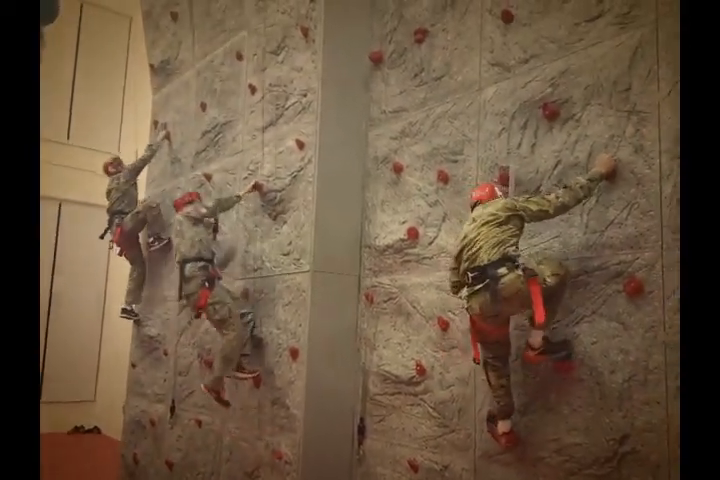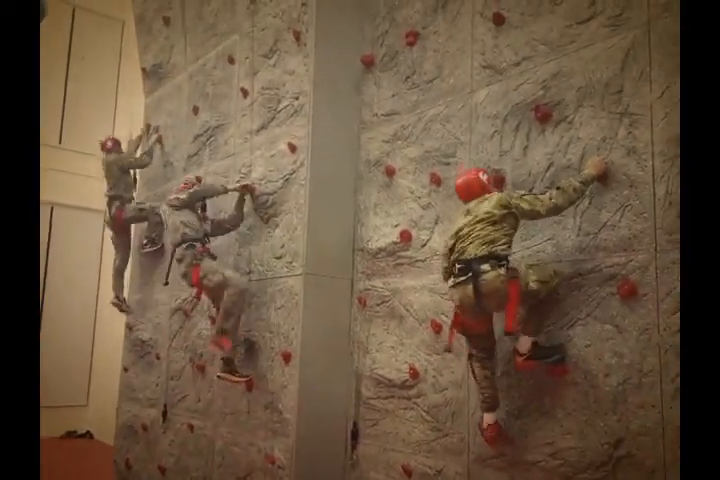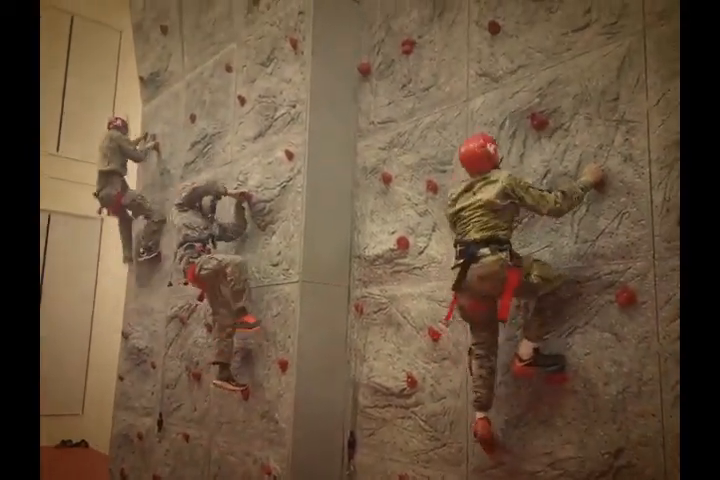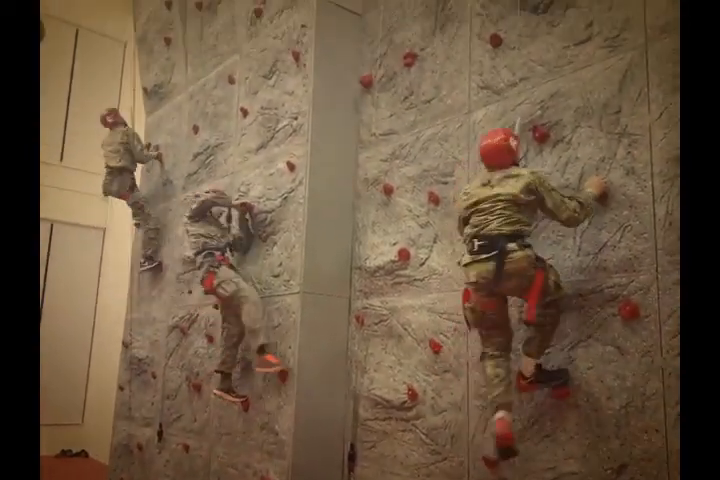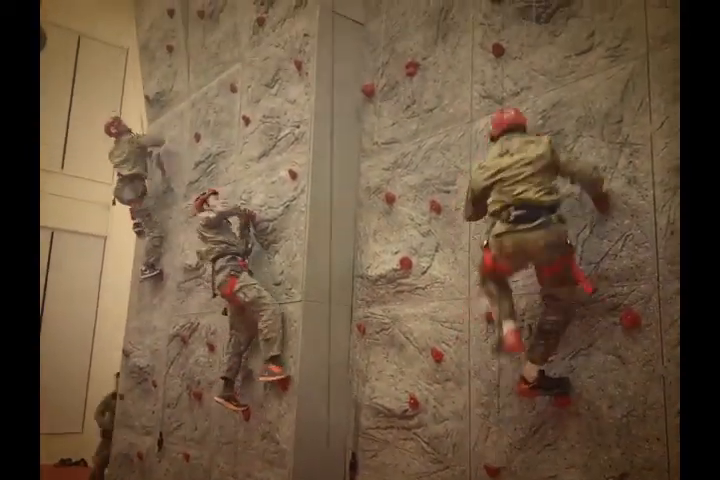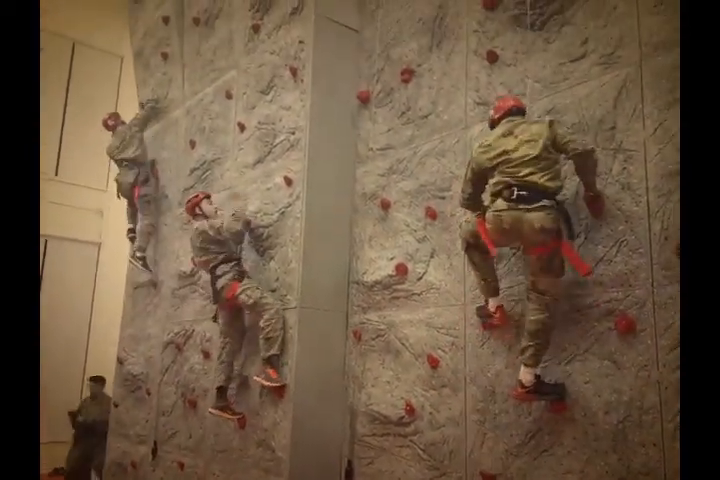
dt=0.3s
person 1, frame 1
left shoulder: (466, 232)
right shoulder: (506, 206)
left elbow: (455, 284)
right elbow: (560, 201)
right wrist: (598, 173)
left hip: (480, 301)
right hip: (509, 285)
left knee: (495, 360)
right knee: (556, 272)
left ankle: (504, 428)
right ankle: (537, 343)
person 1, frame 2
left shoulder: (460, 224)
right shoulder: (502, 200)
left elbow: (446, 270)
right elbow: (553, 202)
right wrist: (589, 175)
left hip: (462, 292)
right hip: (493, 281)
left knee: (481, 353)
right knee: (548, 280)
left ankle: (490, 421)
right ankle: (525, 349)
person 1, frame 3
left shoulder: (456, 196)
right shoulder: (506, 182)
right elbow: (553, 206)
right wrist: (585, 182)
left hip: (466, 274)
right hip: (493, 264)
left knee: (482, 347)
right knee: (549, 282)
left ankle: (481, 420)
right ankle: (526, 356)
person 1, frame 4
left shoulder: (469, 192)
right shoulder: (528, 179)
left elbow: (463, 229)
right elbow: (569, 214)
right wrist: (591, 193)
left hip: (477, 270)
right hip: (513, 261)
left knee: (494, 348)
right knee: (551, 299)
left ankle: (501, 417)
right ankle: (528, 371)
person 1, frame 5
left shoulder: (484, 165)
right shoulder: (543, 145)
left elbow: (471, 212)
right elbow: (584, 175)
right wrist: (599, 193)
left hip: (507, 238)
right hip: (547, 232)
left knee: (491, 276)
right knee: (557, 304)
left ankle: (510, 330)
right ankle: (531, 376)
person 1, frame 6
left shoulder: (485, 147)
right shoulder: (545, 128)
left elbow: (468, 198)
right elbow: (582, 153)
left wrist: (487, 209)
right wrist: (590, 189)
left hip: (503, 216)
right hip: (543, 217)
left knee: (471, 237)
right knee: (540, 299)
left ankle: (494, 306)
right ankle: (528, 380)
person 2, frame 1
left shoulder: (200, 230)
right shoulder: (183, 216)
left elbow: (212, 261)
right elbow: (215, 207)
right wrist: (242, 194)
left hip: (203, 280)
right hip: (200, 280)
left knee: (236, 325)
right knee: (234, 328)
left ankle: (236, 364)
right ankle: (216, 381)
person 2, frame 2
left shoulder: (202, 220)
right shoulder: (173, 203)
left elbow: (231, 223)
right elbow: (201, 191)
left wrist: (241, 198)
right wrist: (229, 188)
left hip: (202, 260)
right hip: (193, 260)
left knee: (228, 309)
right knee: (238, 284)
left ankle: (227, 365)
right ankle: (221, 335)
person 2, frame 3
left shoulder: (211, 223)
right shoulder: (182, 207)
left elbow: (236, 232)
right elbow: (199, 187)
left wrist: (239, 205)
right wrist: (228, 192)
left hip: (205, 262)
right hip: (194, 259)
left knee: (225, 317)
right knee: (236, 262)
left ankle: (223, 373)
right ankle: (242, 312)
person 2, frame 4
left shoulder: (223, 230)
right shoulder: (195, 217)
left elbow: (243, 246)
right elbow: (207, 199)
left wrist: (242, 217)
right wrist: (233, 202)
left hip: (222, 270)
right hip: (213, 268)
left knee: (234, 327)
right knee: (250, 298)
left ankle: (224, 383)
right ankle: (262, 353)
person 2, frame 5
left shoulder: (222, 228)
right shoulder: (206, 219)
left elbow: (245, 250)
right elbow: (226, 210)
left wrist: (246, 225)
right wrist: (241, 211)
left hip: (230, 278)
right hip: (232, 273)
left knee: (240, 334)
right knee: (269, 307)
left ankle: (227, 390)
right ankle: (272, 364)
person 2, frame 6
left shoulder: (202, 235)
right shoulder: (203, 227)
left elbow: (231, 251)
right elbow: (233, 229)
left wrist: (240, 227)
right wrist: (238, 221)
left hip: (223, 285)
right hip: (231, 279)
left knee: (230, 341)
right knee: (272, 310)
left ankle: (220, 400)
right ankle: (269, 367)
person 3, frame 1
left shoulder: (113, 184)
right shoulder: (123, 176)
right elbow: (144, 158)
right wrist: (160, 138)
left hip: (121, 228)
right hip: (124, 225)
left knee: (138, 268)
right knee: (152, 205)
left ankle: (128, 307)
right ankle: (155, 238)
person 3, frame 2
left shoulder: (112, 161)
right shoulder: (115, 159)
left elbow: (129, 152)
right elbow: (143, 161)
left wrist: (143, 136)
right wrist: (153, 140)
left hip: (115, 213)
right hip: (120, 209)
left knee: (121, 257)
right knee: (156, 210)
left ankle: (118, 296)
right ankle: (151, 241)
person 3, frame 3
left shoulder: (106, 140)
right shoulder: (117, 136)
right elbow: (137, 156)
left wrist: (136, 143)
right wrist: (148, 146)
left hip: (102, 190)
right hip: (115, 186)
left knee: (125, 220)
right knee: (156, 217)
left ankle: (127, 254)
right ankle: (146, 250)
person 3, frame 4
left shoulder: (107, 139)
right shoulder: (127, 132)
right elbow: (141, 157)
left wrist: (142, 149)
right wrist: (153, 154)
left hip: (109, 182)
right hip: (123, 181)
right knee: (150, 222)
left ankle: (136, 216)
right ankle: (148, 259)
person 3, frame 5
left shoulder: (113, 151)
right shoulder: (135, 139)
right elbow: (157, 141)
left wrist: (150, 156)
right wrist: (155, 157)
left hip: (121, 190)
right hip: (134, 189)
right knee: (154, 230)
left ankle: (136, 222)
right ankle: (149, 267)
person 3, frame 6
left shoulder: (111, 146)
right shoulder: (132, 127)
right elbow: (151, 110)
right wrist: (148, 105)
left hip: (123, 177)
right hip: (137, 173)
left knee: (133, 205)
right knee: (147, 216)
left ankle: (131, 229)
right ankle: (139, 253)
